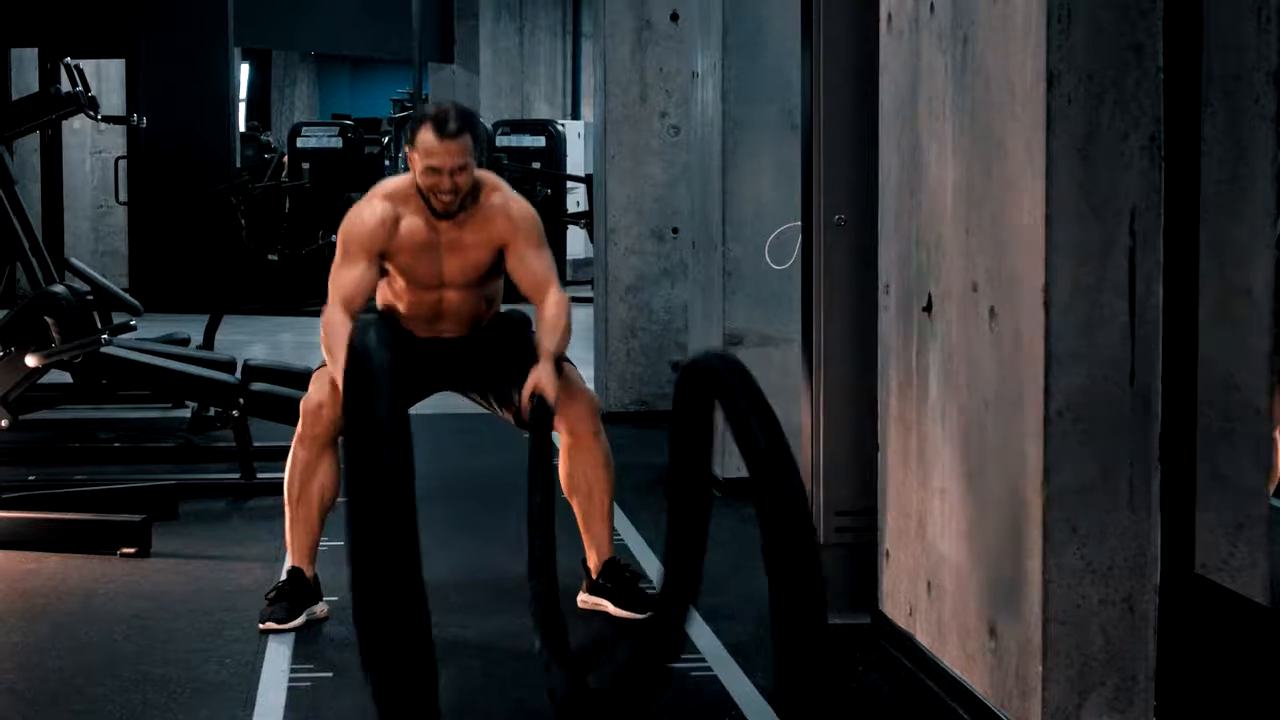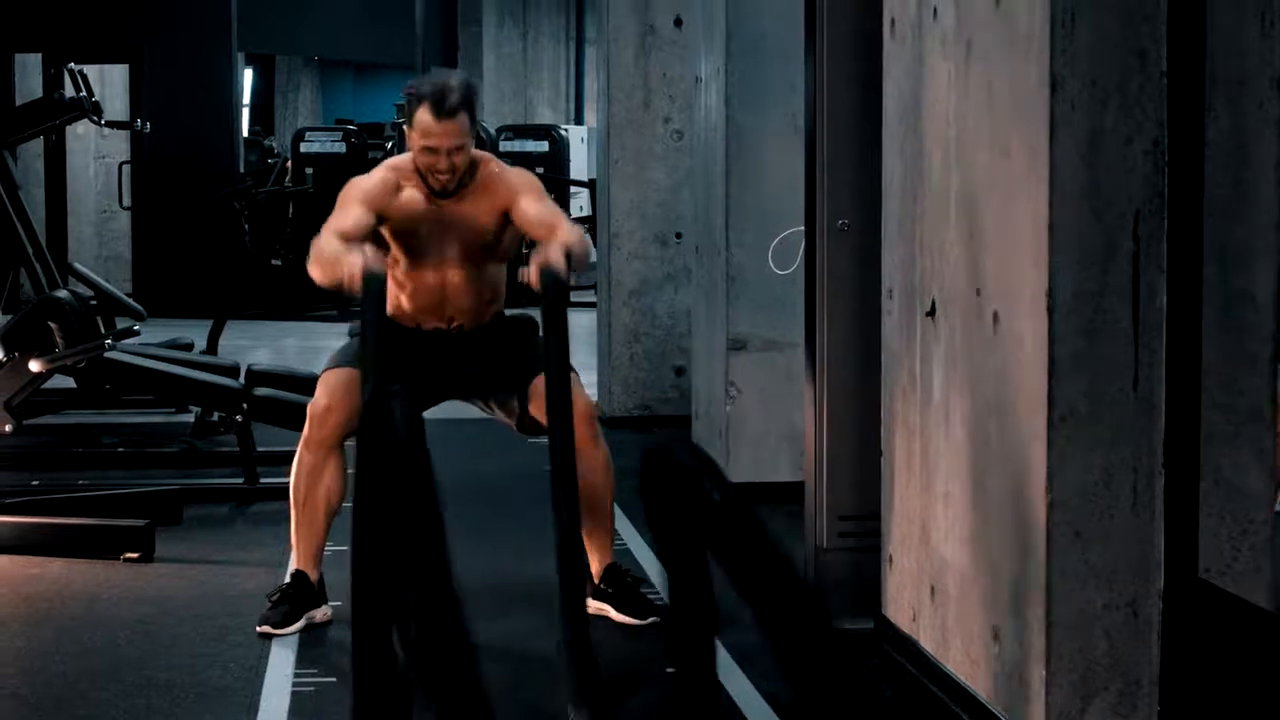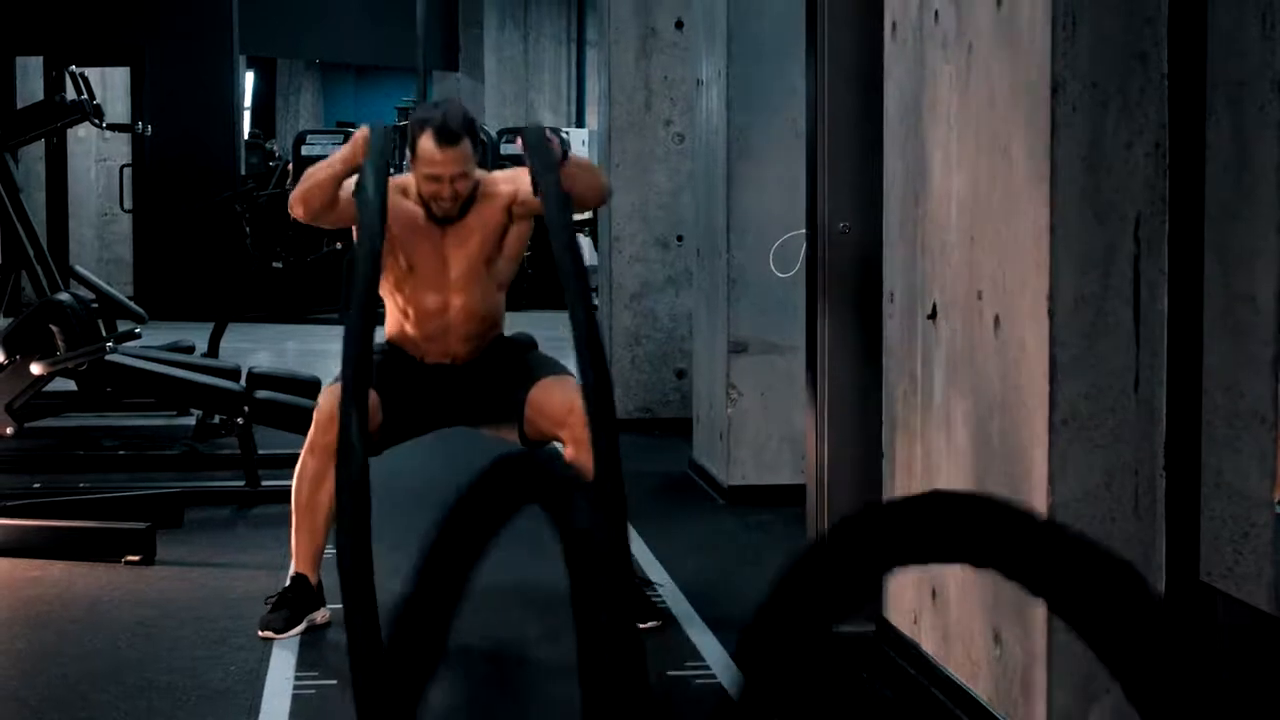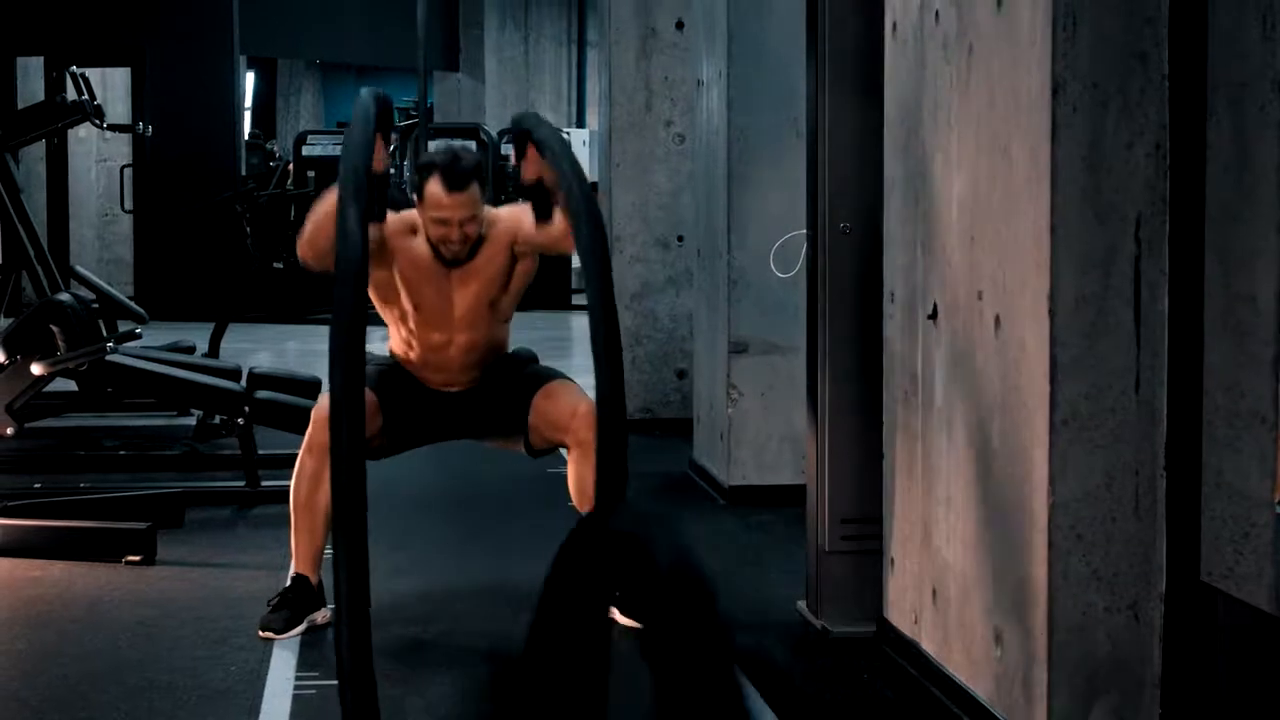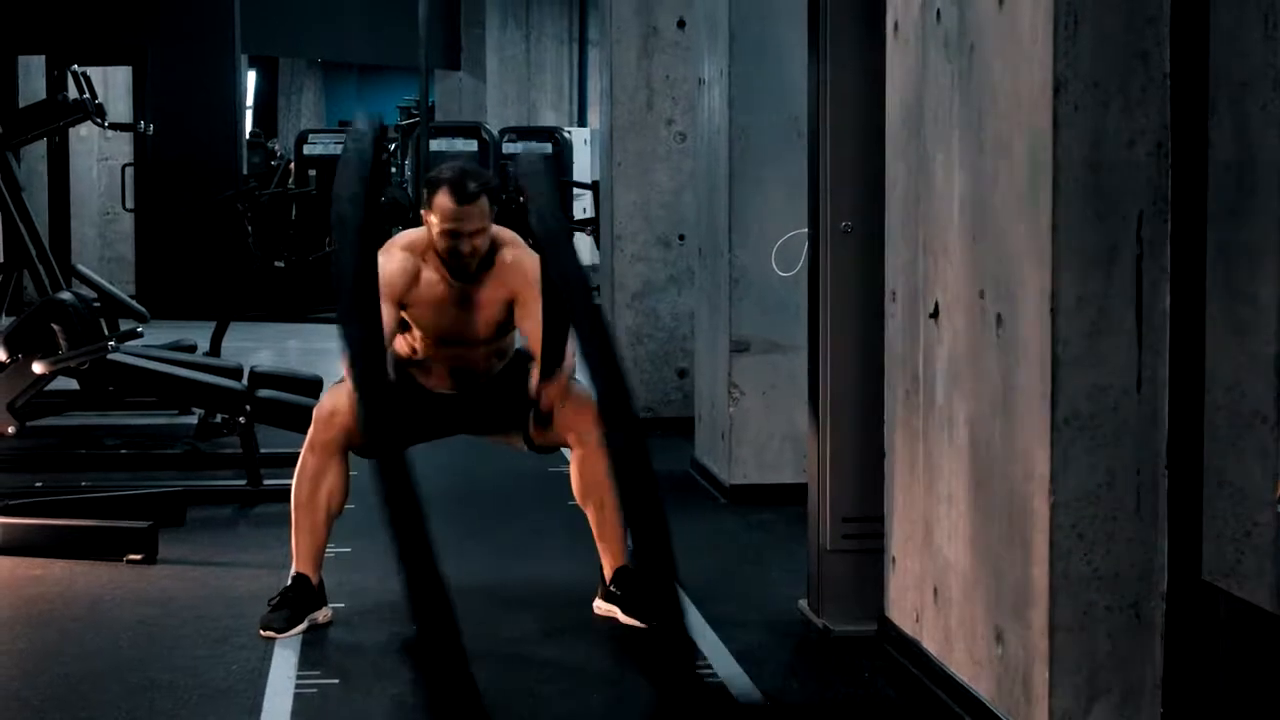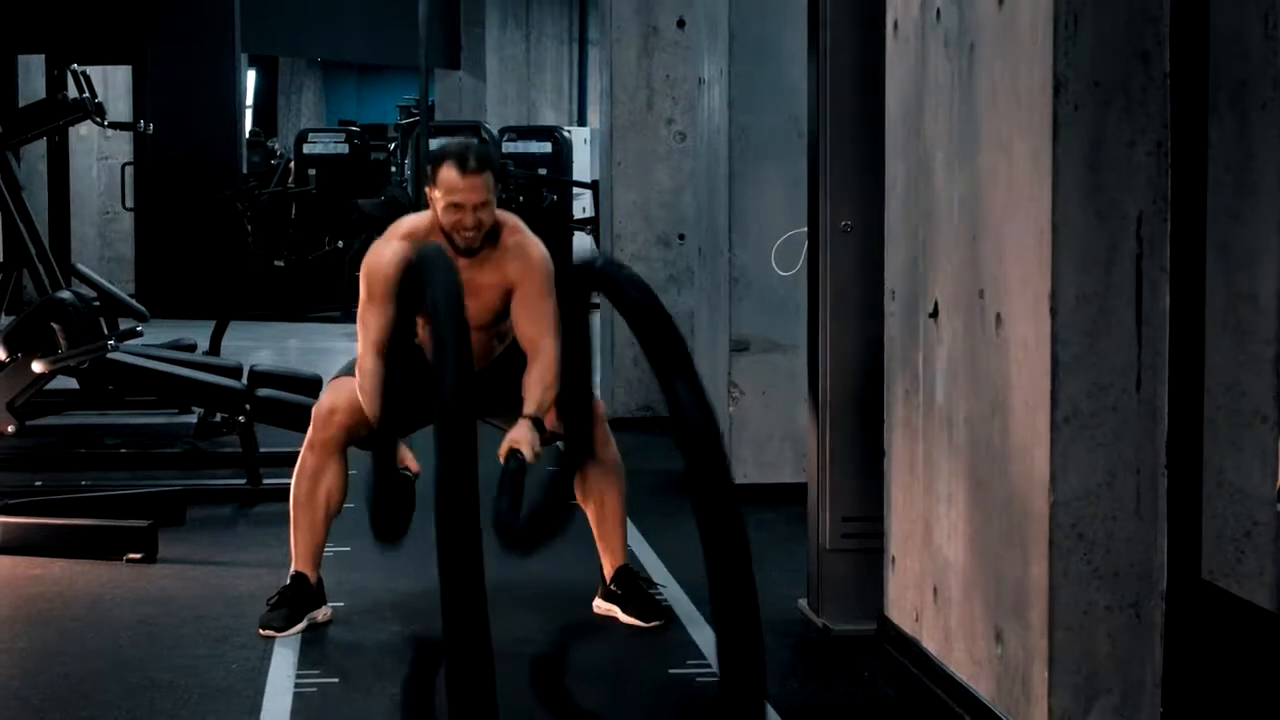
dt=0.3s
person 1, frame 1
left shoulder: (507, 210)
right shoulder: (377, 214)
left elbow: (551, 294)
right elbow: (338, 309)
left wrist: (546, 362)
right wrist: (352, 384)
left hip: (487, 339)
right hip: (397, 338)
left knee: (580, 408)
right knee: (318, 412)
left ankle: (603, 574)
right ankle: (300, 580)
person 1, frame 2
left shoulder: (508, 183)
right shoulder: (379, 186)
left elbow: (565, 230)
right elbow: (320, 257)
left wrist: (561, 247)
right wrist: (347, 257)
left hip: (495, 338)
right hip: (404, 338)
left knee: (580, 415)
right knee: (325, 415)
left ankle: (607, 578)
right ankle: (303, 582)
person 1, frame 3
left shoulder: (506, 194)
right shoulder: (384, 200)
left elbow: (597, 191)
right elbow: (303, 206)
left wrist: (554, 159)
right wrist: (351, 156)
left hip: (495, 365)
right hip: (404, 367)
left knee: (584, 417)
right knee: (329, 421)
right ankle: (304, 587)
person 1, frame 4
left shoulder: (509, 229)
right shoulder: (391, 235)
right elbow: (312, 253)
left wrist: (549, 184)
left hip: (498, 384)
right hip: (407, 386)
left knee: (583, 419)
right knee: (326, 422)
right ankle: (304, 589)
person 1, frame 5
left shoulder: (519, 263)
right shoulder: (398, 262)
left wrist: (551, 374)
left hip: (501, 384)
right hip: (413, 385)
left knee: (589, 420)
right knee: (329, 421)
left ankle: (618, 582)
right ankle: (305, 588)
person 1, frame 6
left shoulder: (523, 251)
right shoulder: (395, 252)
left elbow: (543, 348)
right elbow: (372, 353)
left wrist: (529, 422)
right wrist: (389, 442)
left hip: (500, 363)
right hip: (414, 361)
left knee: (589, 418)
right knee: (330, 418)
left ankle: (618, 579)
right ankle: (304, 587)
